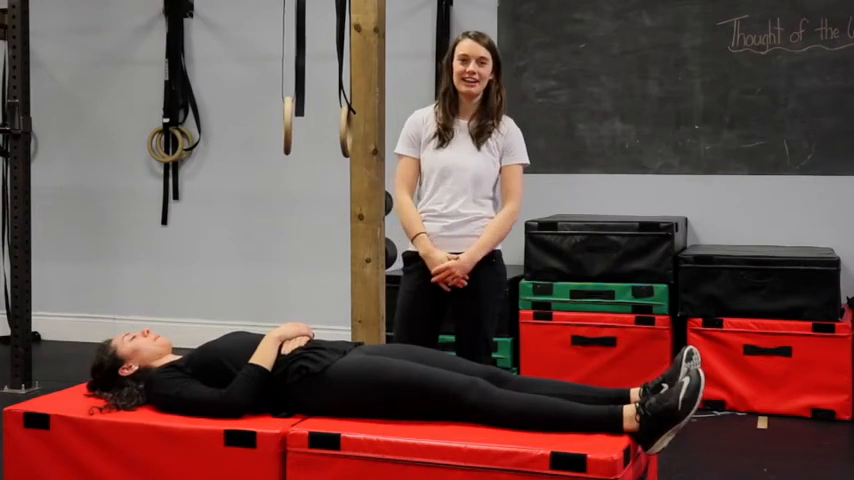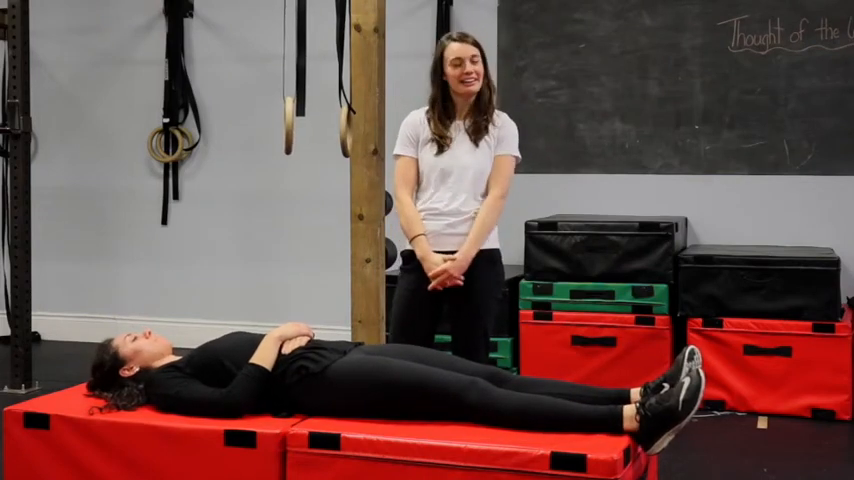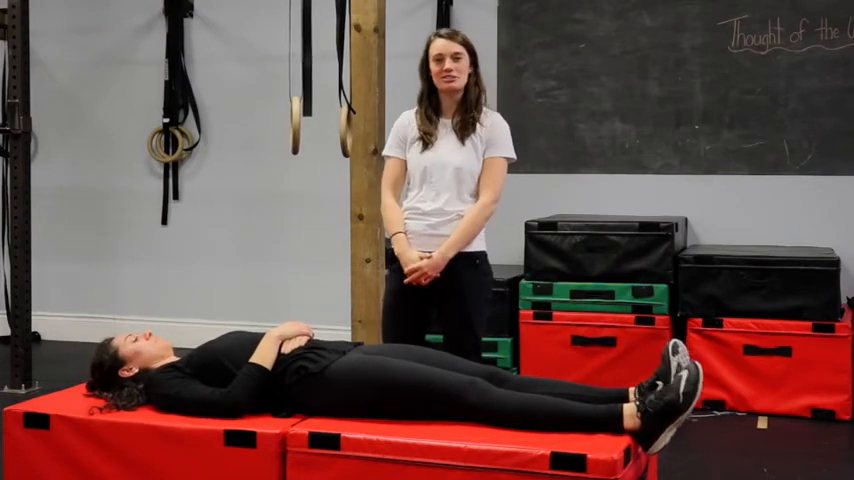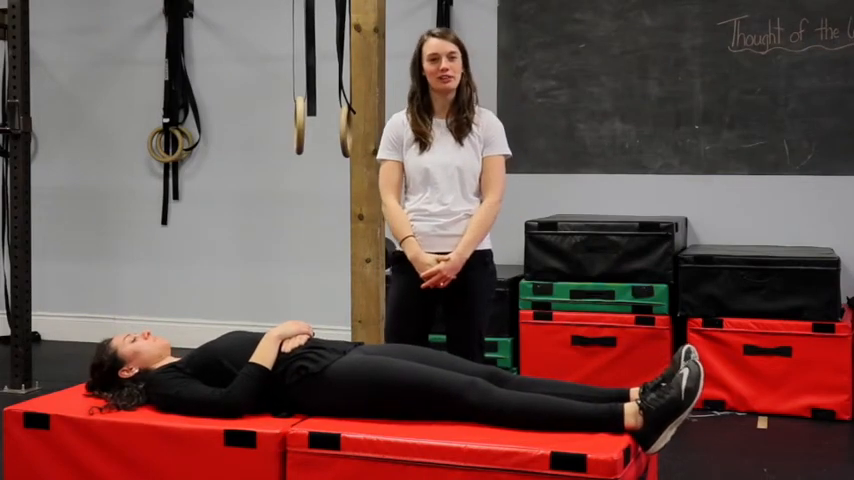
dt=0.5s
person 1, frame 1
left shoulder: (194, 358)
right shoulder: (166, 385)
right elbow: (237, 402)
left wrist: (285, 337)
right wrist: (274, 339)
left hip: (339, 354)
right hip: (320, 384)
left knee: (489, 375)
right knee: (472, 397)
left ankle: (637, 396)
right ankle: (632, 421)
person 1, frame 2
left shoulder: (191, 358)
right shoulder: (167, 386)
right elbow: (237, 402)
left wrist: (286, 338)
right wrist: (274, 339)
left hip: (339, 355)
right hip: (318, 383)
left knee: (491, 375)
right knee: (473, 397)
left ankle: (637, 397)
right ankle: (633, 421)
person 1, frame 3
left shoulder: (193, 359)
right shoulder: (165, 386)
right elbow: (236, 402)
left wrist: (288, 334)
right wrist: (274, 339)
left hip: (339, 354)
right hip: (320, 383)
left knee: (493, 376)
right knee: (473, 396)
left ankle: (636, 395)
right ankle: (632, 420)
person 1, frame 4
left shoulder: (193, 360)
right shoulder: (166, 386)
right elbow: (236, 401)
left wrist: (288, 335)
right wrist: (274, 339)
left hip: (341, 355)
right hip: (318, 382)
left knee: (491, 376)
right knee: (474, 397)
left ankle: (636, 396)
right ankle: (634, 420)
person 2, frame 1
left shoulder: (505, 131)
right shoulder: (421, 122)
left elbow: (511, 206)
right elbow: (402, 195)
left wrist: (469, 259)
right wrist: (429, 252)
left hip: (481, 262)
right hip: (423, 259)
left knee: (474, 363)
person 2, frame 2
left shoulder: (501, 126)
right shoulder: (417, 123)
left elbow: (496, 197)
right elbow: (403, 196)
left wrist: (462, 259)
right wrist: (427, 255)
left hip: (478, 260)
right hip: (421, 258)
left knee: (471, 362)
person 2, frame 3
left shoulder: (491, 126)
right shoulder: (408, 124)
left elbow: (488, 201)
right elbow: (389, 195)
left wrist: (442, 256)
right wrist: (403, 250)
left hip: (465, 260)
right hip: (407, 260)
left knee: (463, 362)
person 2, frame 4
left shoulder: (485, 124)
right shoulder: (400, 125)
left elbow: (492, 199)
right elbow: (389, 198)
left wrist: (457, 258)
right wrist: (416, 254)
left hip: (471, 260)
right hip: (412, 260)
left knee: (466, 361)
